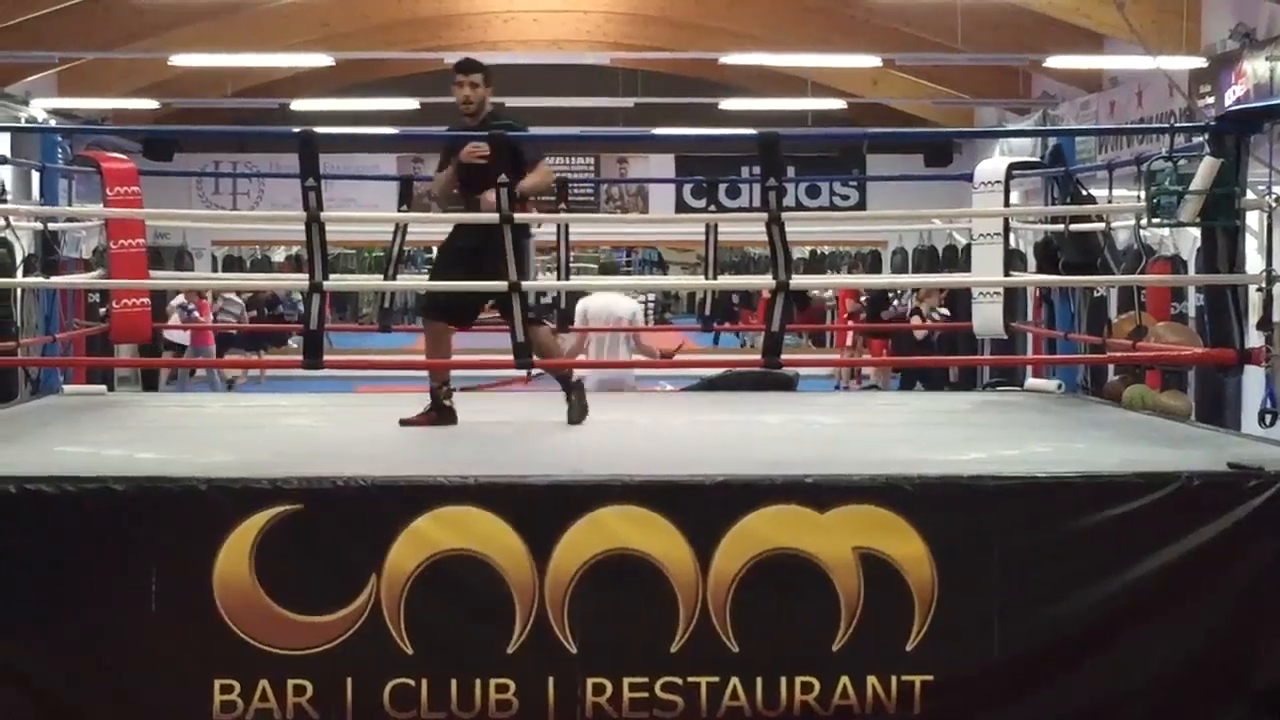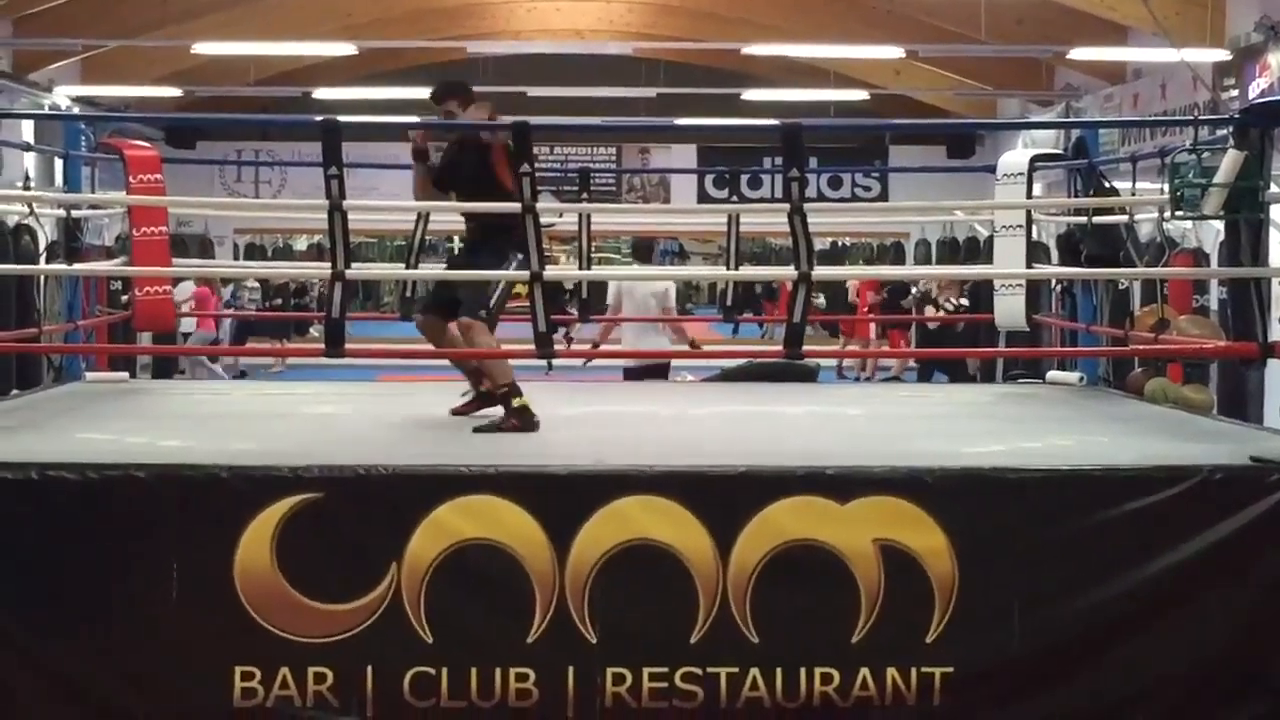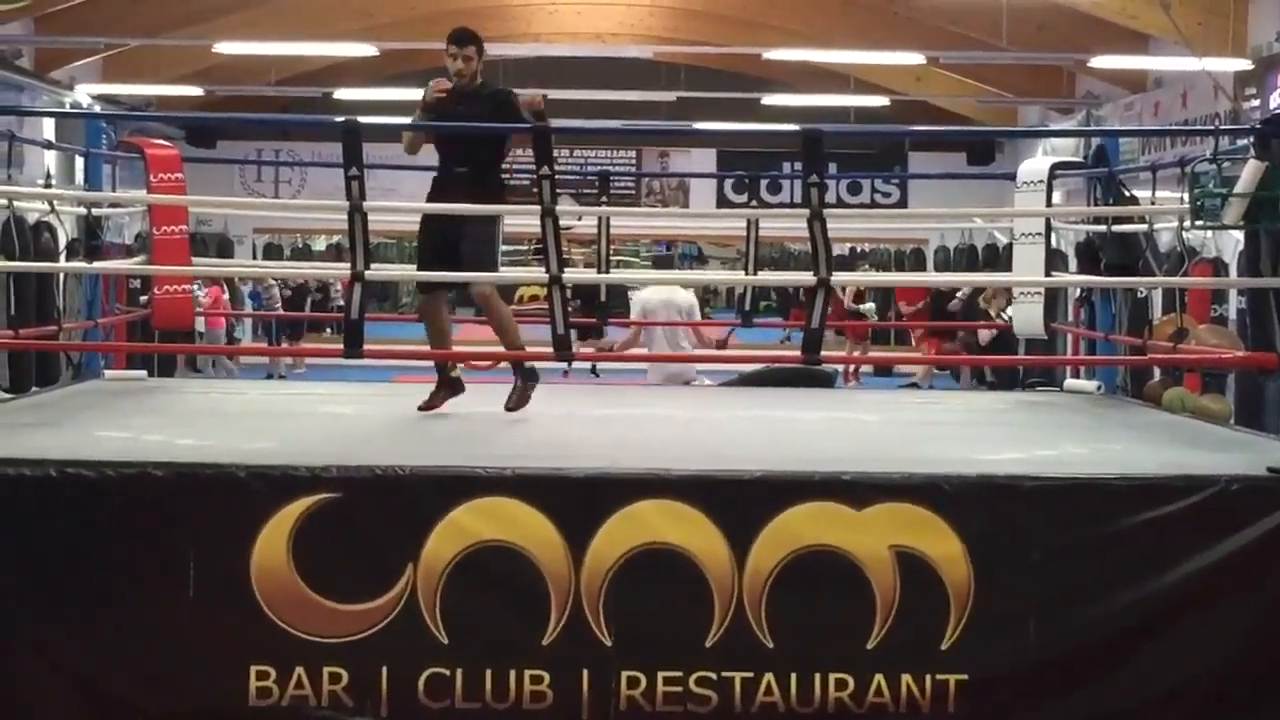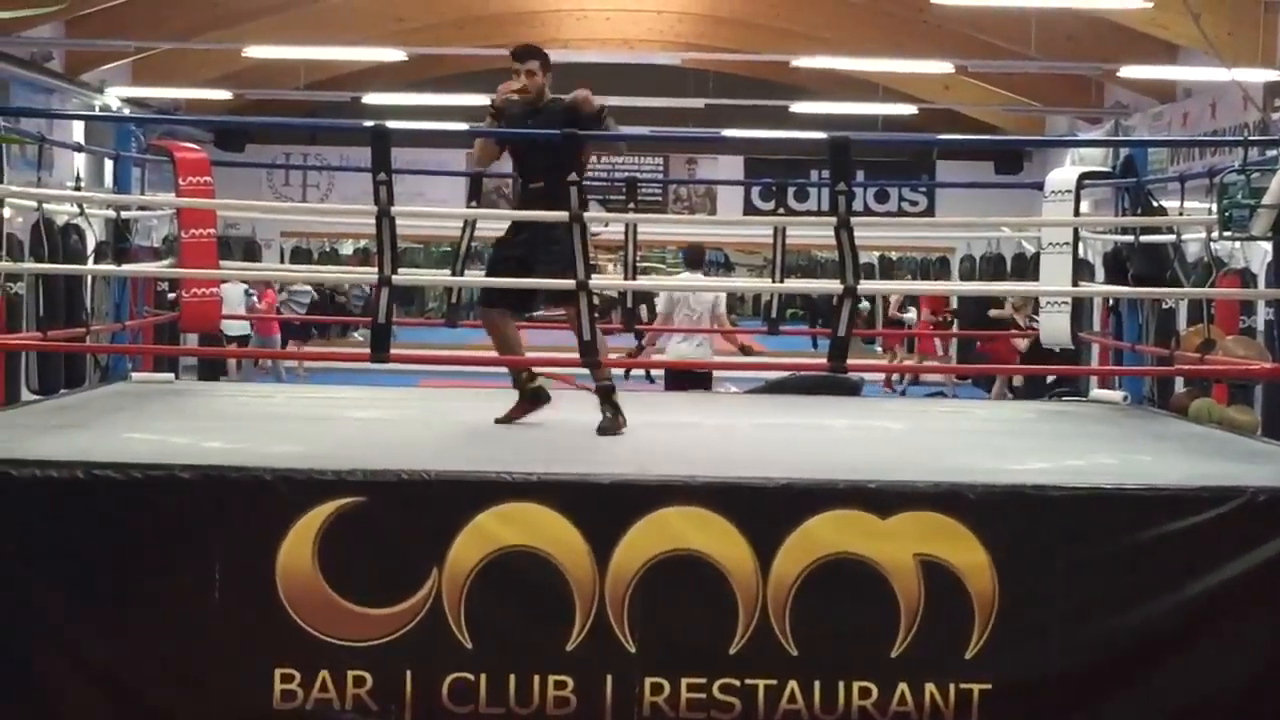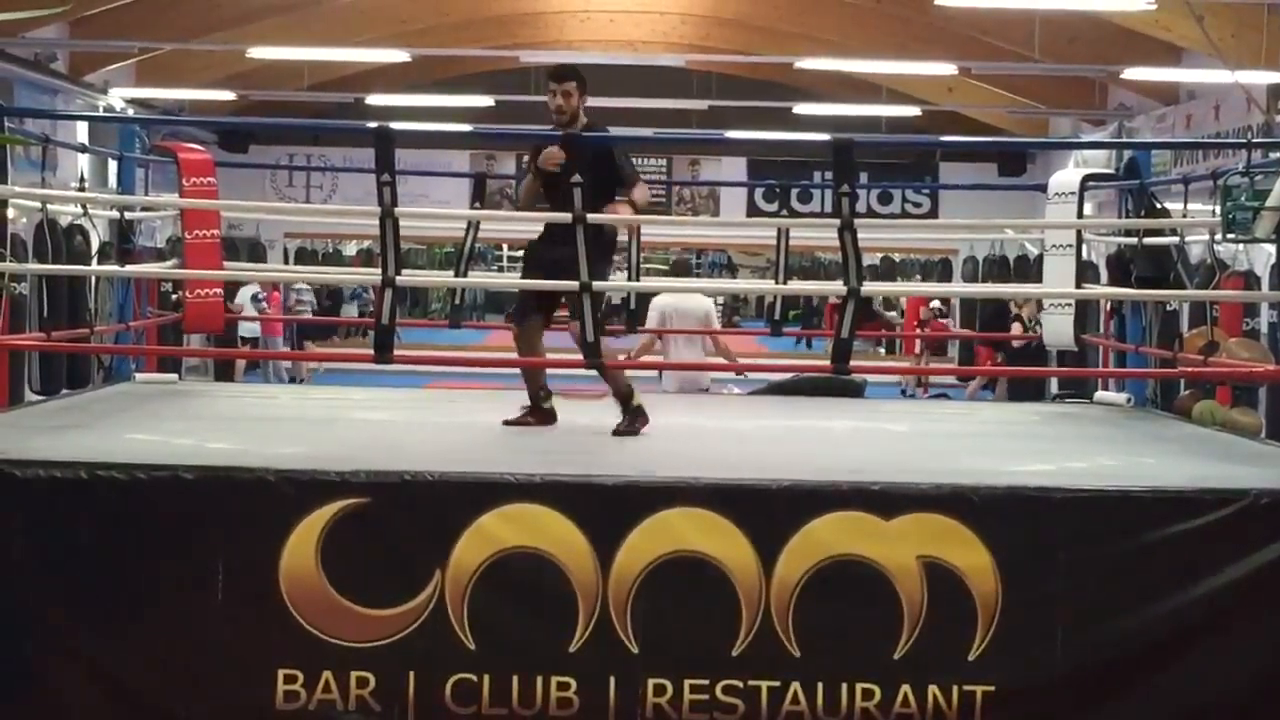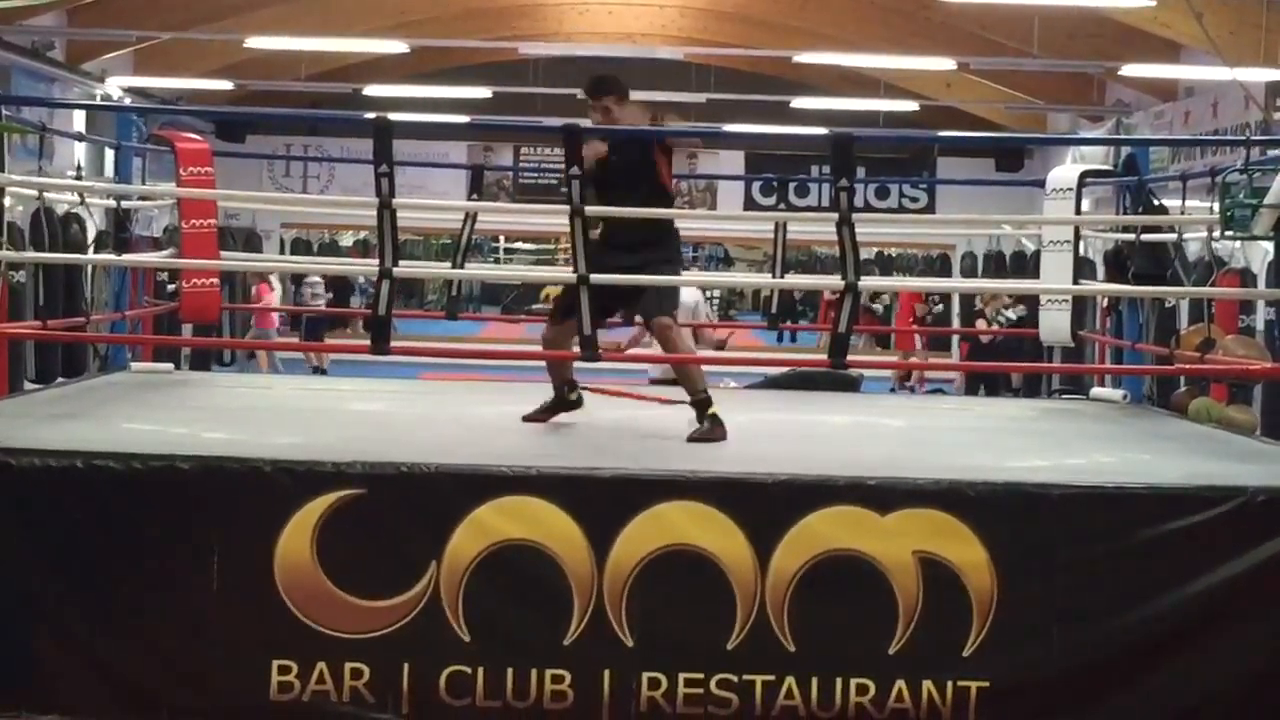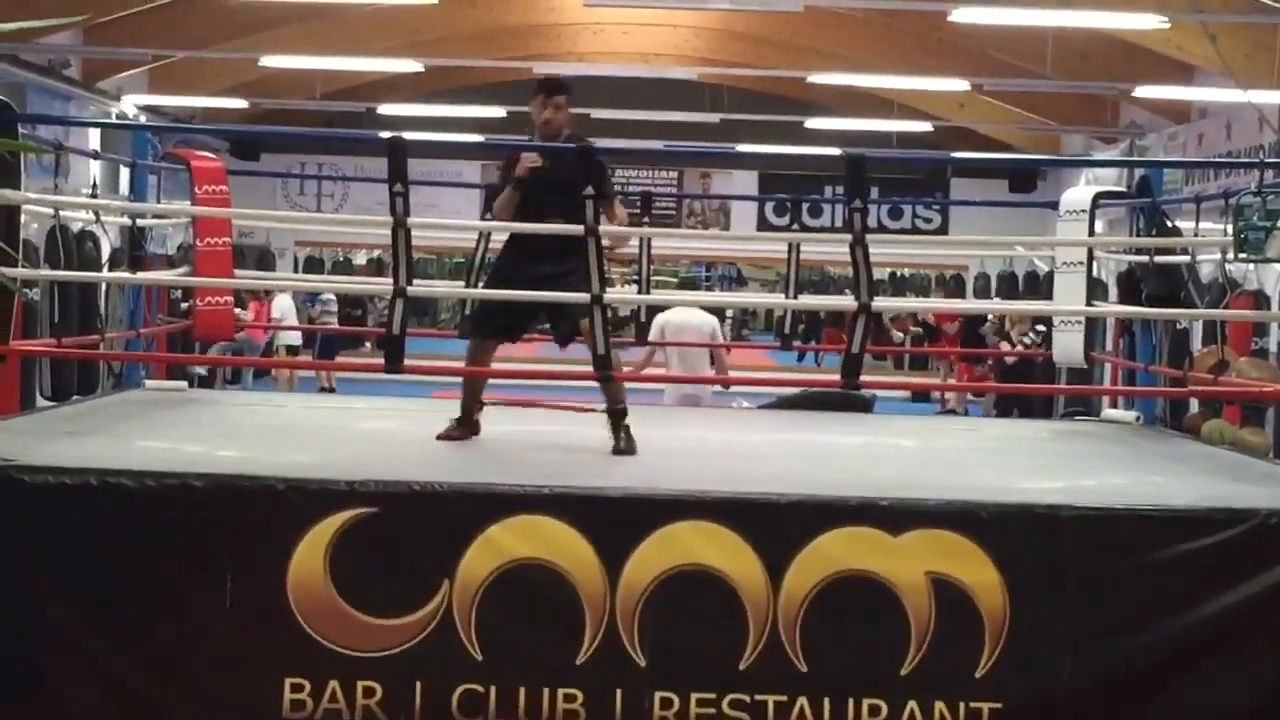
dt=0.7s
person 1, frame 1
left shoulder: (510, 129)
right shoulder: (454, 135)
left elbow: (544, 177)
right elbow: (439, 191)
left wrist: (509, 190)
right wrist: (458, 162)
left hip: (507, 233)
right hip: (468, 233)
left knee: (526, 321)
right knee: (435, 317)
left ankle: (573, 388)
right ankle: (440, 404)
person 1, frame 2
left shoulder: (486, 139)
right shoulder: (453, 151)
right elbow: (425, 196)
left wrist: (489, 122)
right wrist: (420, 154)
left hip: (505, 246)
right hip: (476, 245)
left knee: (469, 322)
right knee: (429, 320)
left ankle: (518, 407)
right ankle: (484, 387)
person 1, frame 3
left shoulder: (498, 98)
right shoulder: (438, 98)
right elbow: (410, 147)
left wrist: (536, 111)
right wrist: (426, 107)
left hip: (483, 206)
right hip: (441, 205)
left knee: (482, 290)
right knee: (430, 295)
left ankle: (523, 370)
right ankle: (447, 377)
person 1, frame 4
left shoulder: (569, 111)
right shoulder: (512, 117)
right elbow: (480, 160)
left wrist: (595, 110)
right wrist: (496, 112)
left hip: (563, 225)
right hip: (526, 223)
left knee: (571, 309)
right knee: (494, 311)
left ankle: (609, 402)
right ankle: (529, 390)
person 1, frame 5
left shoulder: (603, 141)
right shoulder: (544, 145)
left elbow: (640, 188)
right elbow: (525, 202)
left wrist: (627, 205)
right wrist: (538, 170)
left hip: (591, 246)
right hip: (551, 245)
left knee: (581, 330)
right knee: (525, 328)
left ankle: (631, 406)
right ankle: (541, 405)
person 1, frame 6
left shoulder: (649, 137)
right shoulder: (594, 150)
left wrist: (637, 121)
right wrist: (584, 168)
left hip: (657, 249)
right hip: (611, 251)
left knee: (662, 325)
right knee: (557, 333)
left ankle: (707, 413)
right ankle: (564, 395)
person 1, frame 7
left shoulder: (585, 155)
right shoulder: (518, 158)
left elbow: (610, 204)
right elbow: (500, 217)
left wrist: (618, 221)
right wrist: (516, 180)
left hip: (570, 262)
right hip: (519, 260)
left knee: (594, 331)
right knee: (480, 344)
left ankle: (619, 424)
right ankle: (468, 417)
